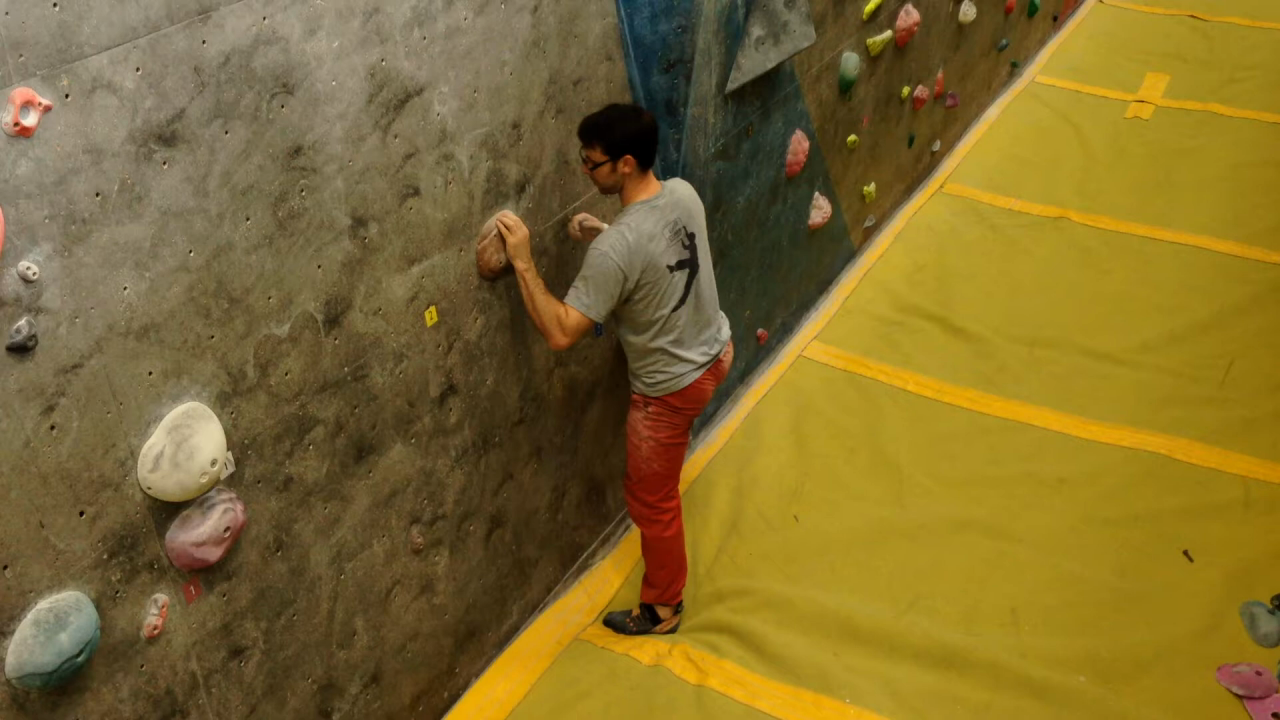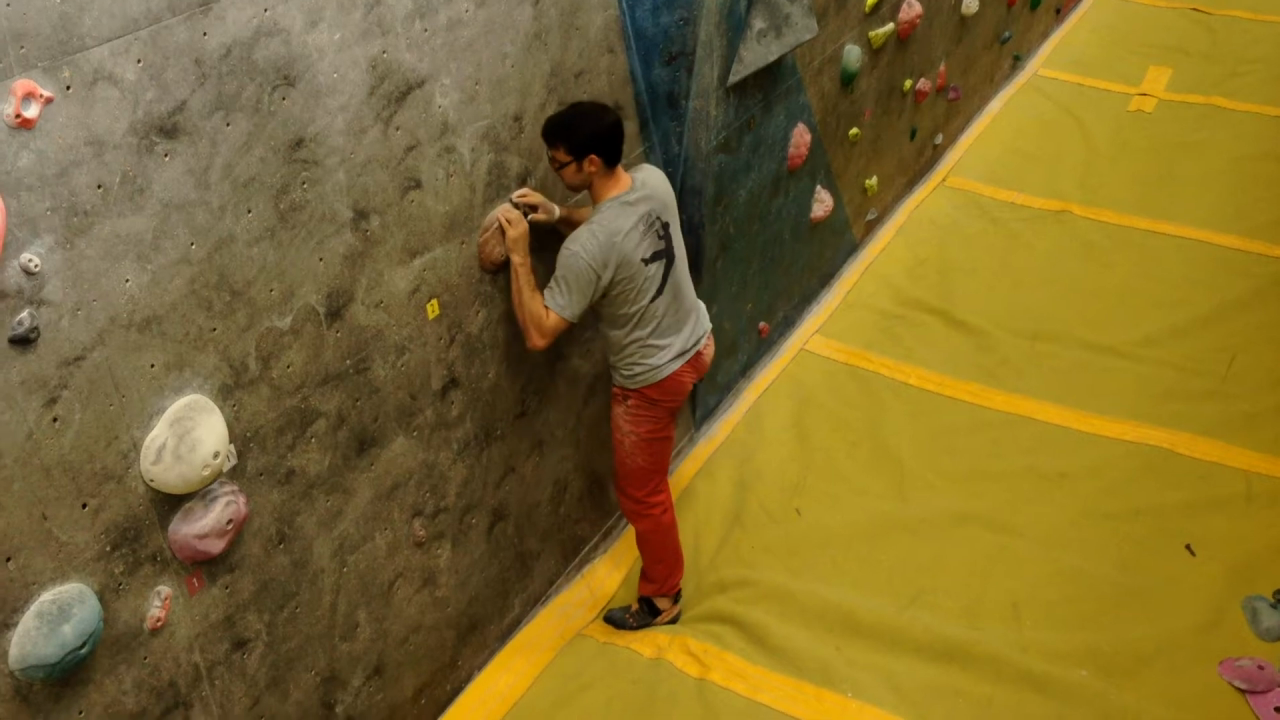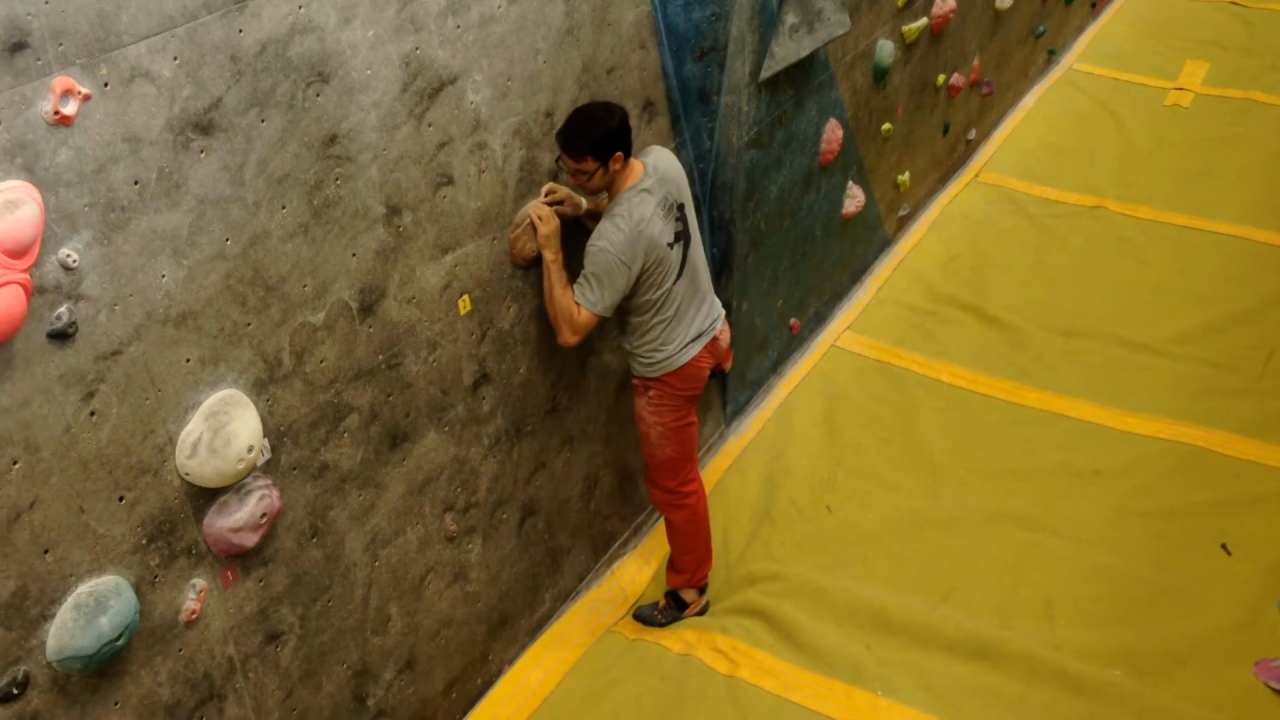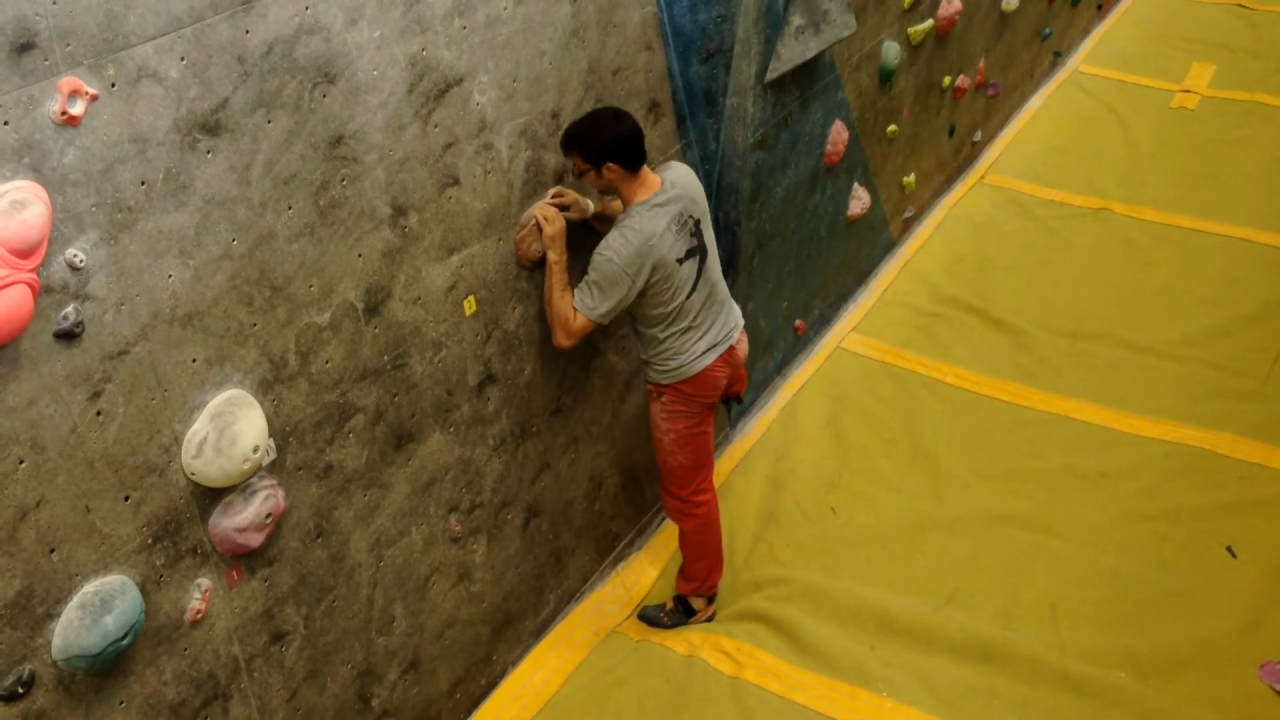
dt=0.5s
person 1, frame 1
left shoulder: (616, 250)
right shoulder: (684, 193)
left elbow: (561, 333)
left wrist: (523, 263)
left hip: (671, 388)
right hip: (715, 351)
left knee: (652, 502)
left ankle: (662, 608)
person 1, frame 2
left shoulder: (587, 250)
right shoulder: (653, 180)
left elbow: (539, 334)
left wrist: (519, 256)
right wrist: (557, 214)
left hip: (652, 381)
right hip: (698, 341)
left knee: (642, 494)
left ankle: (661, 599)
person 1, frame 3
left shoulder: (615, 242)
right shoulder: (663, 160)
left elbow: (570, 330)
left wrist: (551, 250)
right wrist: (583, 206)
left hip: (670, 368)
right hip: (712, 326)
left knee: (674, 484)
left ankle: (689, 591)
right ankle: (721, 365)
person 1, frame 4
left shoulder: (624, 250)
right shoulder: (681, 176)
left elbow: (565, 332)
left wrist: (555, 251)
right wrist: (591, 209)
left hip: (686, 377)
right hip: (731, 336)
left knee: (687, 494)
left ankle: (697, 598)
right ankle: (733, 390)
